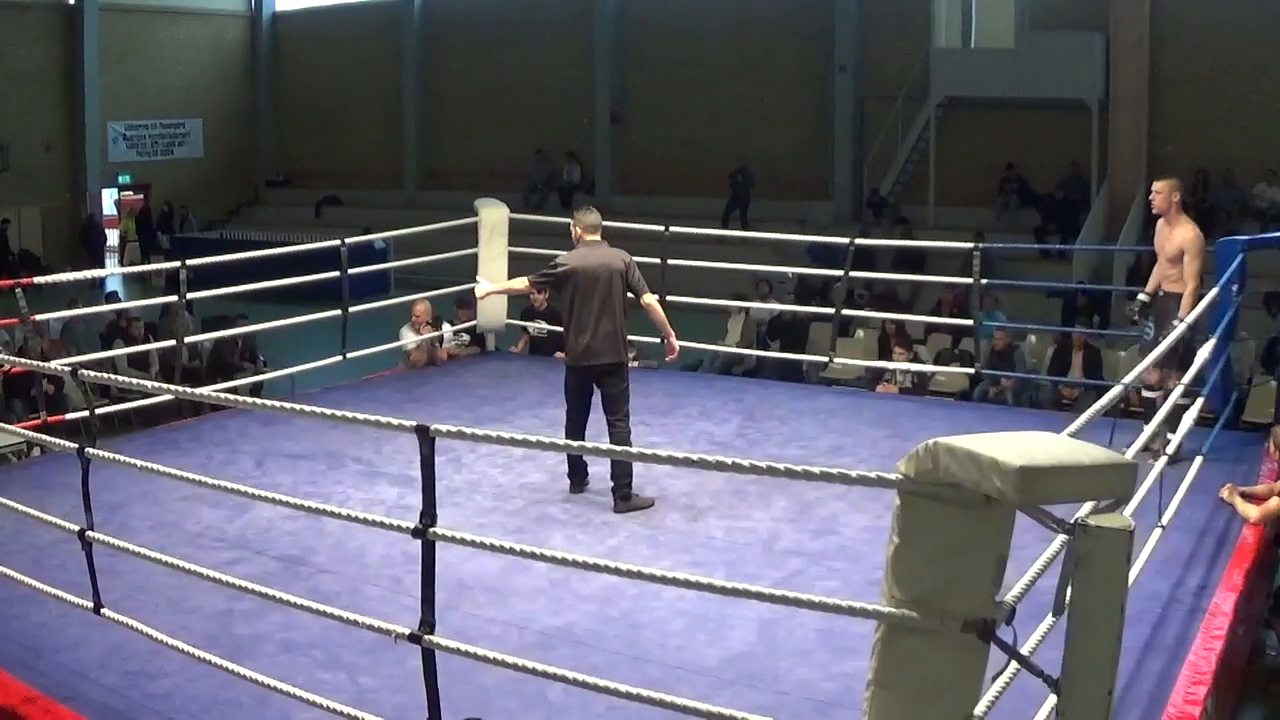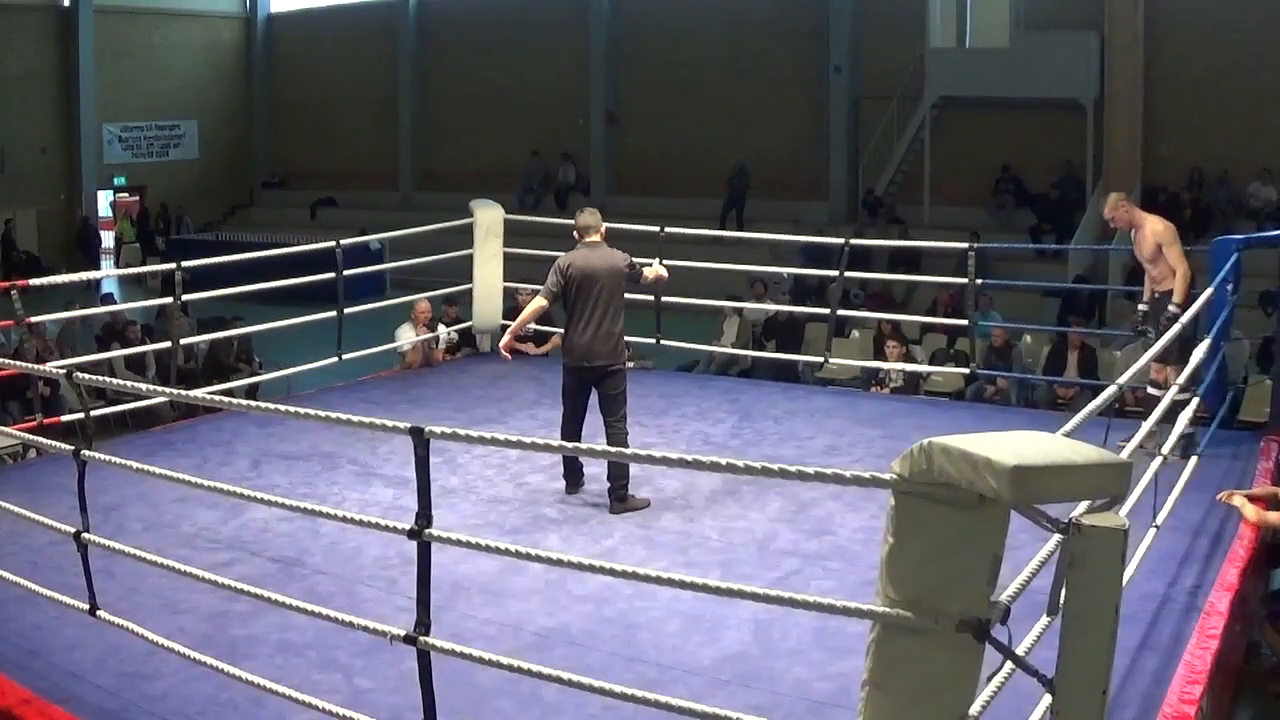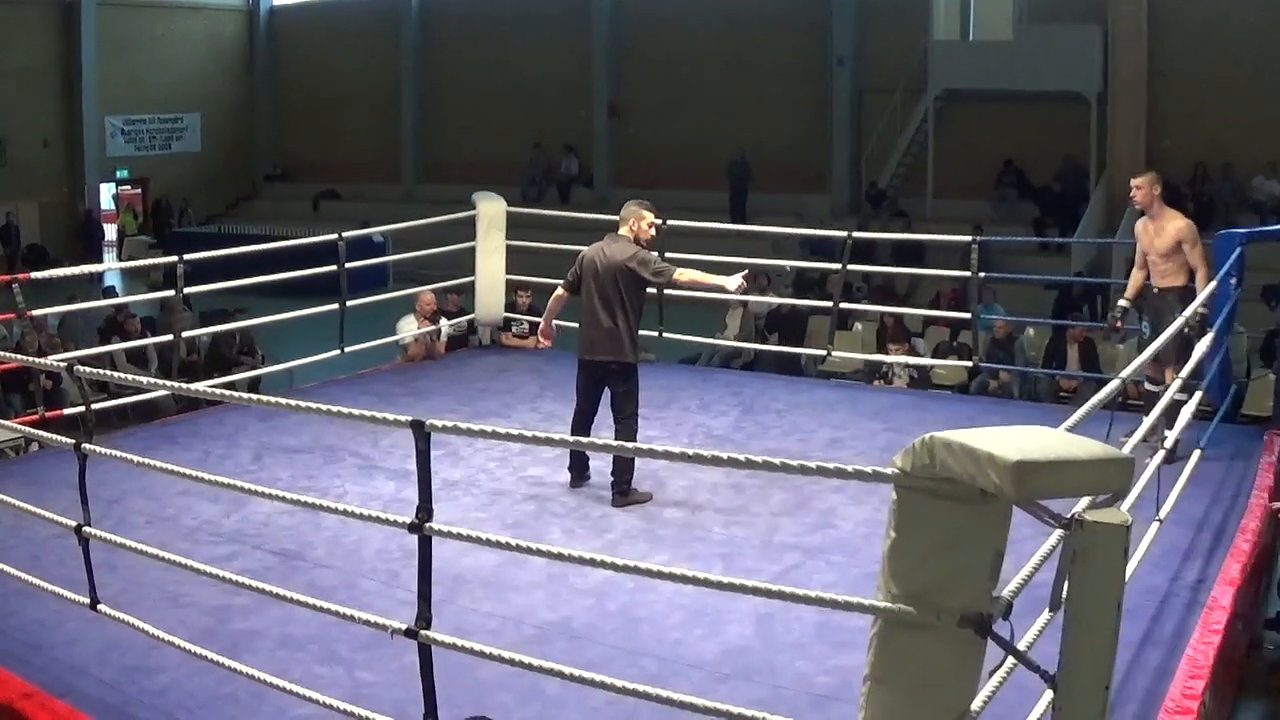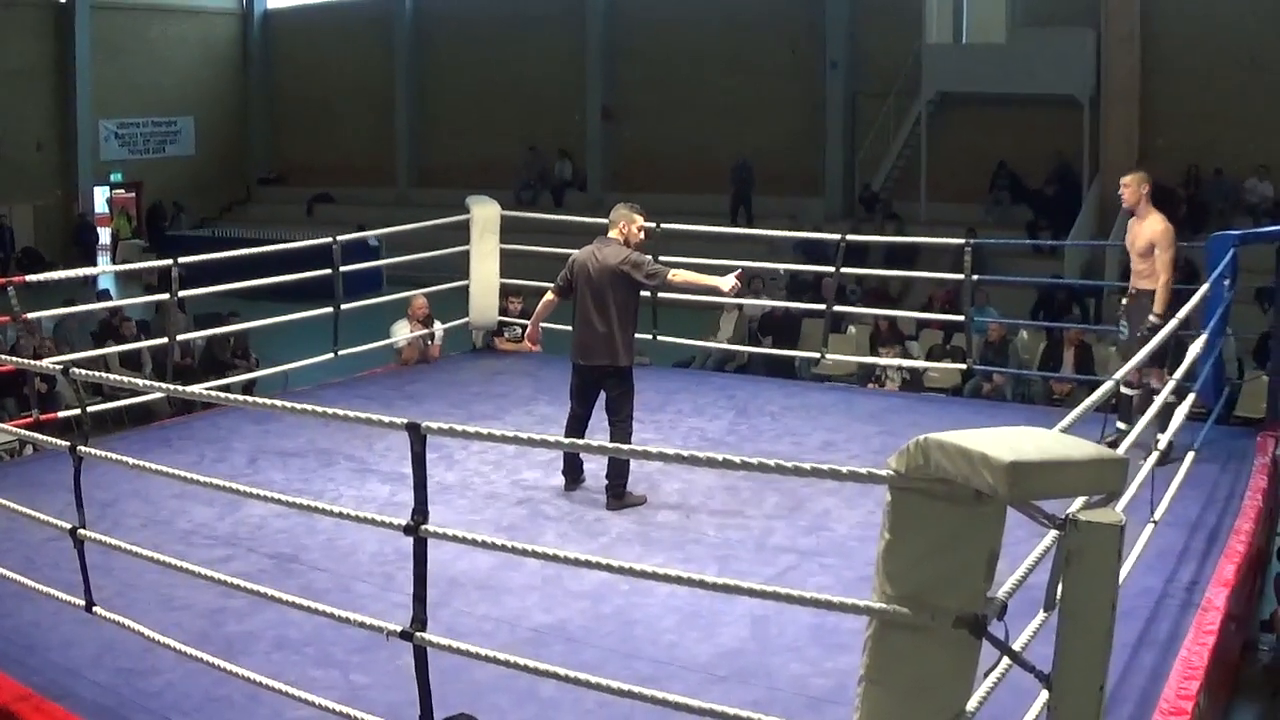
dt=1s
person 1, frame 1
left shoulder: (567, 262)
right shoulder: (622, 259)
left elbow: (526, 284)
right elbow: (648, 300)
left wrist: (492, 288)
right wrist: (669, 336)
left hip: (578, 357)
right hip: (613, 356)
left knee: (576, 420)
right knee: (618, 424)
left ankle: (577, 479)
right ankle: (623, 495)
person 1, frame 2
left shoulder: (566, 263)
right shoulder: (620, 260)
left elbow: (541, 302)
right elbow: (644, 275)
left wrist: (511, 333)
right wrist: (657, 271)
left hip: (576, 356)
right hip: (611, 357)
left knee: (571, 420)
right knee: (616, 426)
left ankle: (572, 479)
right ankle: (619, 496)
person 1, frame 3
left shoulder: (589, 253)
right shoulder: (635, 257)
left elbow: (561, 293)
right elbow: (679, 275)
left wrist: (546, 323)
right wrist: (724, 281)
left hip: (588, 350)
right hip: (620, 353)
left knee: (583, 412)
right knee: (625, 421)
left ankle: (577, 472)
right ankle: (622, 490)
person 1, frame 4
left shoulder: (579, 257)
right shoulder: (629, 260)
left elbow: (551, 297)
right elbow: (673, 276)
left wrist: (533, 326)
right wrist: (717, 282)
left hip: (583, 355)
right hip: (615, 357)
left knee: (577, 416)
right knee: (620, 425)
left ankle: (571, 476)
right ankle: (616, 494)
person 2, frame 1
left shoulder: (1191, 235)
right shoulder: (1160, 225)
left elbow: (1192, 285)
left wrist: (1179, 324)
right wrist: (1143, 297)
left hip: (1179, 304)
right hip: (1161, 300)
left knee: (1175, 378)
right knee: (1151, 374)
left ankle: (1172, 442)
right ankle: (1153, 435)
person 2, frame 2
left shoulder: (1160, 229)
right shoulder: (1135, 233)
left elbow: (1183, 271)
left wrist: (1174, 310)
right wrist: (1143, 308)
left hip: (1174, 302)
right hip: (1158, 301)
left knee: (1175, 372)
right knee: (1156, 371)
left ankle: (1185, 435)
right ankle: (1148, 432)
person 2, frame 3
left shoulder: (1181, 226)
right shoulder: (1140, 226)
left elbow: (1201, 270)
left wrist: (1200, 311)
right wrist: (1123, 304)
left hip: (1177, 299)
right hip: (1153, 297)
left knee: (1173, 373)
right knee: (1152, 367)
left ankle: (1170, 439)
person 2, frame 4
left shoulder: (1160, 228)
right shoulder: (1132, 223)
left elbow: (1165, 278)
left wrist: (1155, 319)
left hip: (1153, 302)
right hip: (1134, 299)
left knee: (1158, 374)
right knee: (1130, 369)
left ankle: (1164, 441)
right ankle: (1122, 429)
